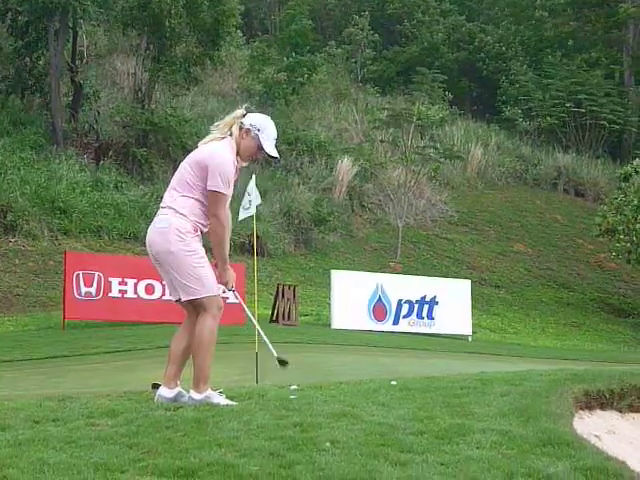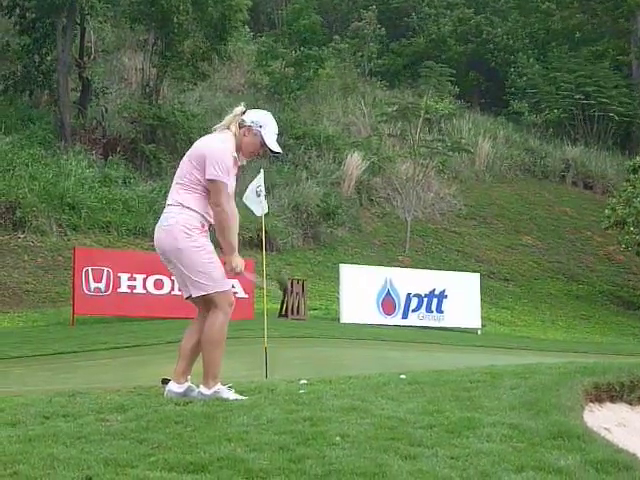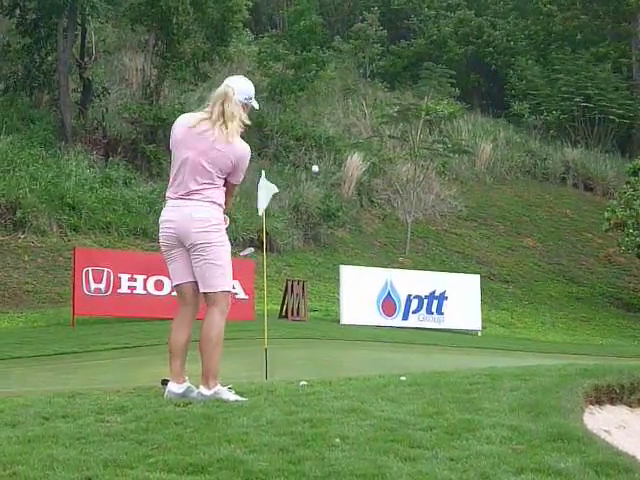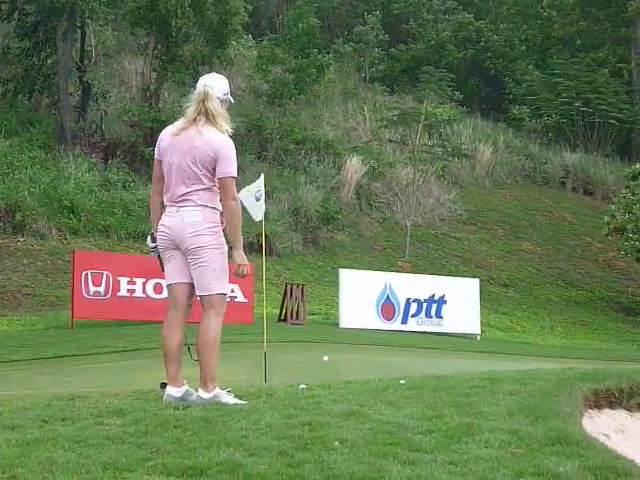
dt=0.7s
person 1, frame 1
left shoulder: (225, 159)
right shoulder: (221, 156)
left elbow: (222, 215)
right elbow: (216, 216)
left wrist: (224, 261)
right wrist: (224, 267)
left hip: (164, 234)
right hip: (177, 234)
left knee: (196, 313)
right knee: (212, 308)
left ankle: (169, 388)
right ankle: (201, 391)
person 1, frame 2
left shoulder: (232, 160)
right shoulder: (216, 148)
left elbow: (230, 208)
right elbow: (219, 206)
left wrist: (232, 252)
right wrist: (231, 254)
left hip: (173, 232)
right hip: (184, 230)
left knee: (209, 310)
right knee: (223, 303)
left ankle: (179, 382)
right ankle: (210, 386)
person 1, frame 3
left shoulder: (182, 123)
right shoulder: (240, 148)
left hip: (170, 217)
right hip: (204, 220)
left knee: (186, 304)
right knee: (218, 304)
left ankle: (176, 383)
right ankle: (210, 386)
person 1, frame 4
left shoulder: (168, 134)
right shoulder: (221, 142)
left elbow: (157, 188)
right elbow: (229, 199)
left wrist: (155, 230)
right wrist: (237, 248)
left hip: (171, 224)
right hip: (202, 225)
left knee: (177, 307)
right knee: (214, 307)
left ankle: (174, 386)
right ankle: (209, 389)
